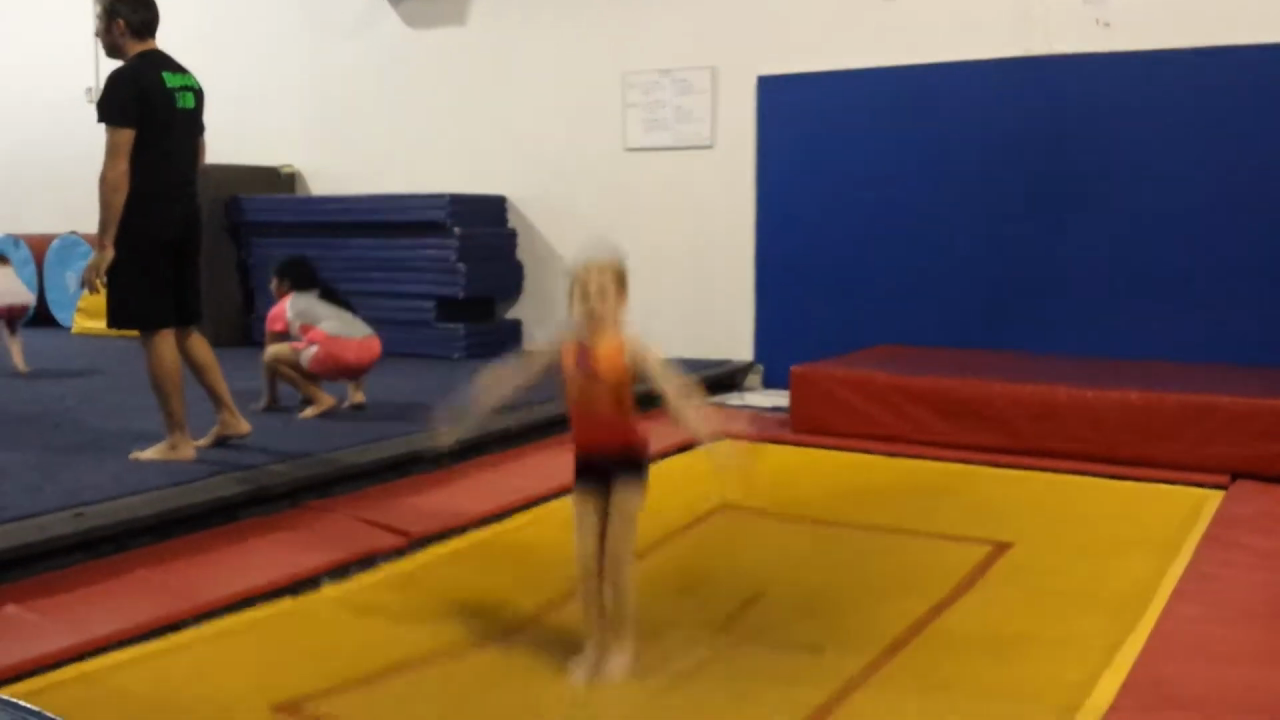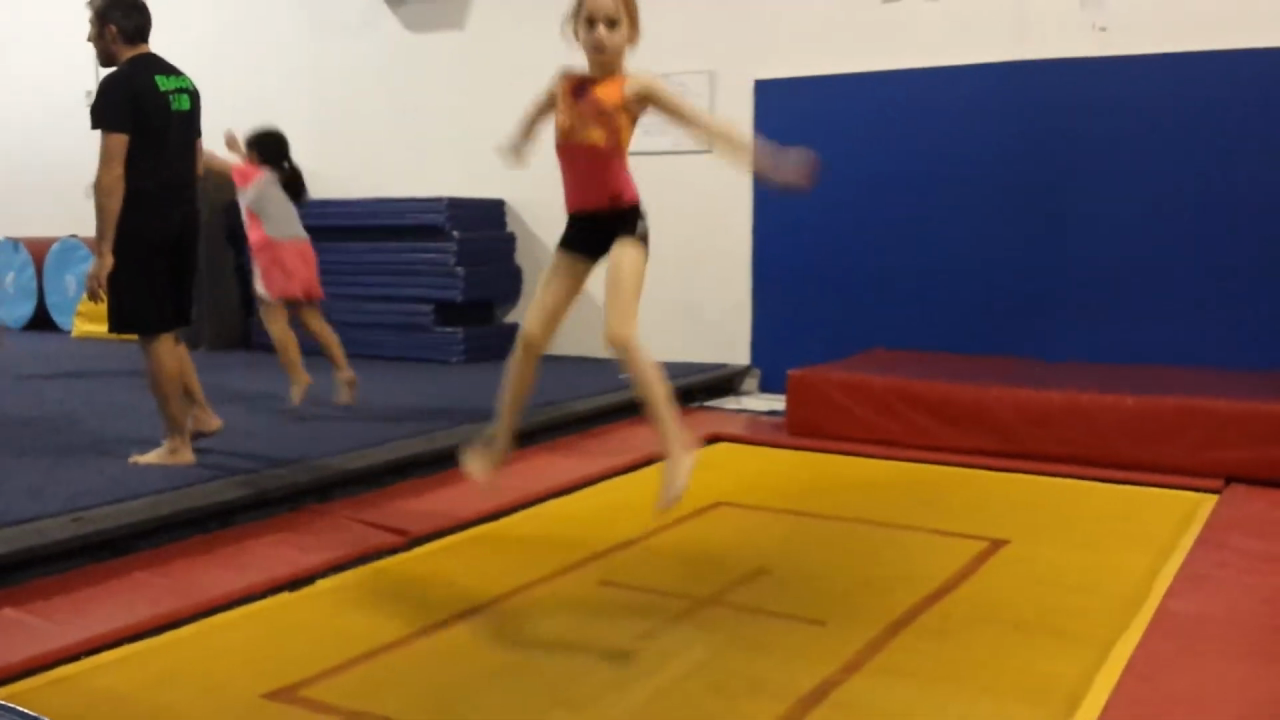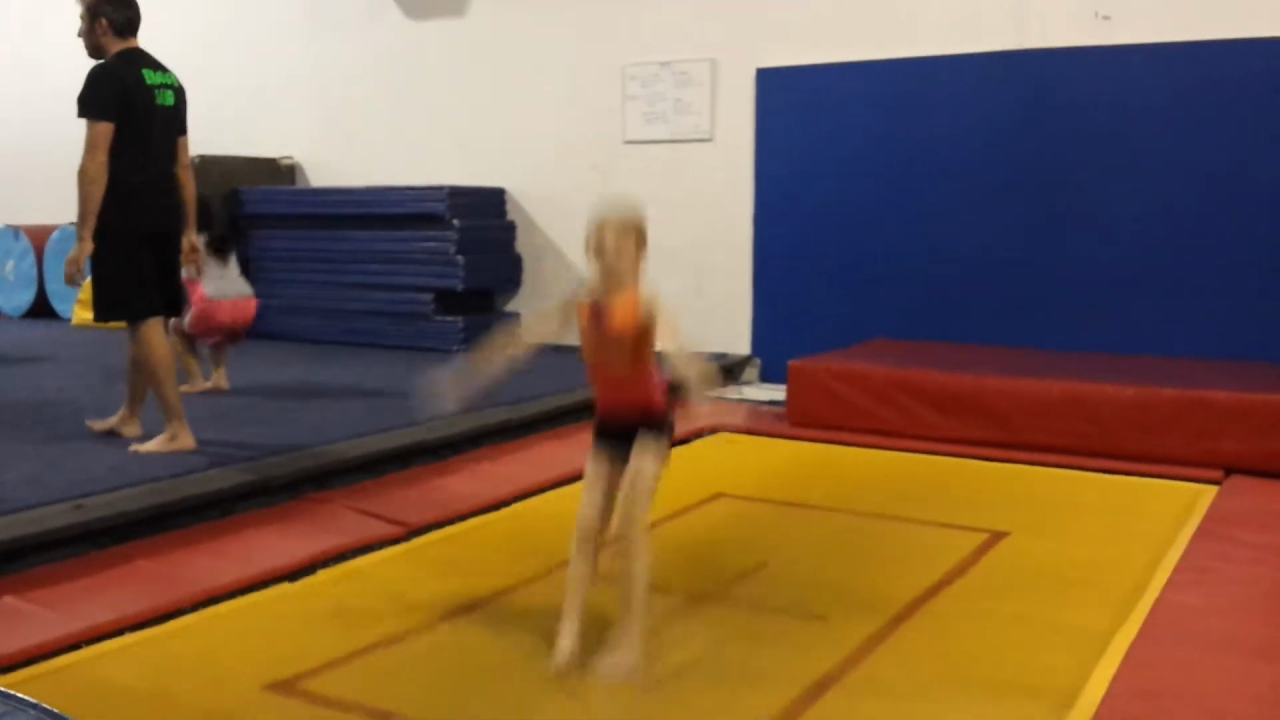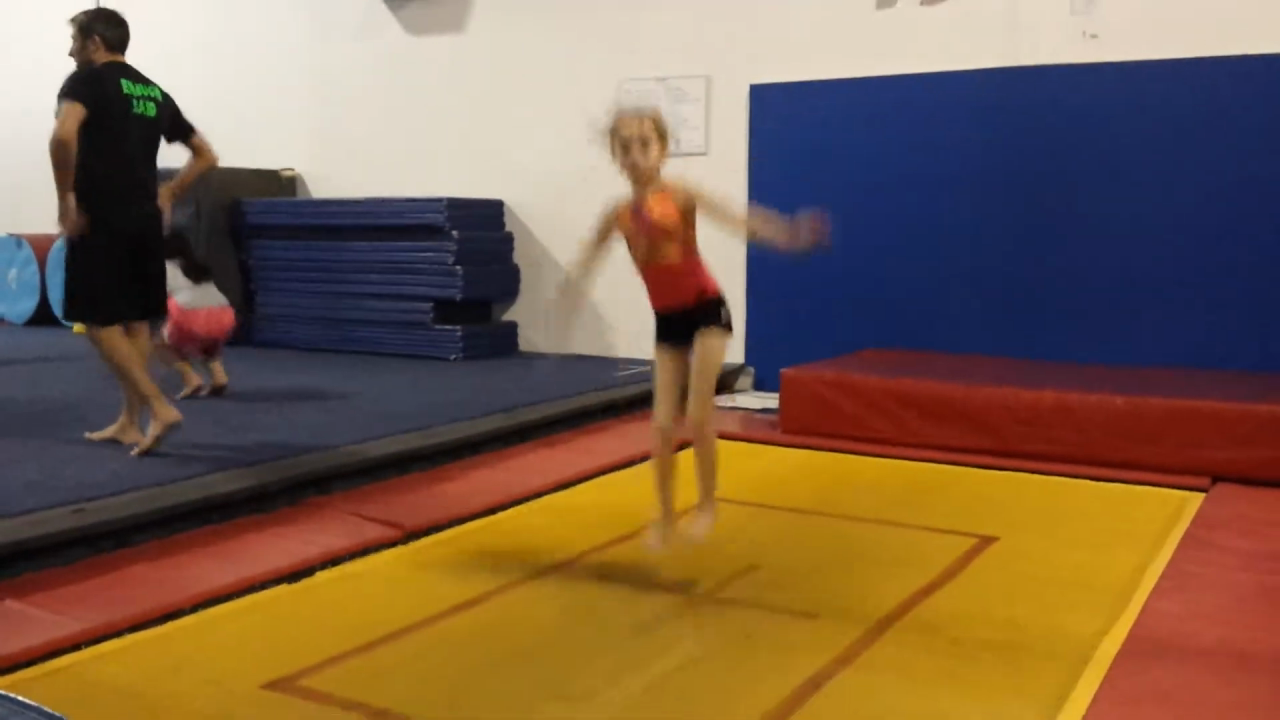
dt=0.5s
person 1, frame 1
left shoulder: (630, 349)
right shoulder: (563, 348)
left elbow: (673, 388)
right elbow: (506, 377)
left wrist: (707, 430)
right wrist: (462, 415)
left hip: (625, 460)
right hip: (587, 461)
left knee: (615, 565)
right knee: (585, 564)
left ankle: (621, 642)
right ankle: (595, 645)
person 1, frame 2
left shoulder: (637, 88)
right shoulder: (564, 85)
left elbow: (704, 124)
right elbow: (533, 117)
left wrist: (763, 159)
right wrist: (518, 145)
left hip: (622, 220)
right hip: (578, 225)
left knee: (621, 336)
right knee: (531, 336)
left ankle: (679, 446)
right ankle: (498, 442)
person 1, frame 3
left shoulder: (647, 303)
right shoulder: (581, 303)
left elbow: (669, 337)
right elbow: (527, 335)
left wrist: (694, 371)
right wrist: (470, 375)
left hip: (649, 421)
right hip: (607, 424)
left knee: (630, 530)
right knee: (585, 528)
left ankle: (630, 636)
right ankle: (570, 630)
person 1, frame 4
left shoulder: (682, 195)
right shoulder: (618, 213)
left elbow: (734, 217)
right elbow: (588, 259)
left wrist: (785, 234)
right wrist: (570, 290)
left hip: (705, 310)
right hip: (667, 320)
left knee: (697, 419)
right knee: (662, 428)
left ankle: (707, 504)
right ankle: (664, 517)
person 2, frame 1
left shoulder: (126, 81)
right shoulder: (186, 78)
left elbow: (117, 170)
left wrist: (105, 244)
left hip: (144, 224)
right hip: (184, 218)
left knee: (156, 331)
right knee: (183, 326)
left ankle: (178, 440)
right ankle: (230, 416)
person 2, frame 2
left shoulder: (119, 85)
right shoulder: (182, 81)
left elbow: (112, 175)
left wrist: (104, 251)
left hip: (142, 228)
right hip: (183, 222)
left knee: (154, 335)
right knee: (168, 329)
left ankle: (177, 445)
right ankle: (201, 413)
person 2, frame 3
left shoulder: (107, 76)
right shoulder: (168, 79)
left elbow: (96, 162)
left wrist: (84, 236)
right wrist: (188, 227)
left hip: (124, 218)
right hip: (164, 216)
left knee: (145, 322)
right knee: (145, 320)
left ankle: (178, 430)
right ankle: (128, 416)
person 2, frame 4
left shoulder: (88, 80)
right shoulder: (155, 93)
left elbow: (63, 134)
right elbow: (205, 155)
left wrist: (67, 199)
right wrist: (169, 194)
left hip: (101, 220)
right hip: (145, 219)
left knee: (100, 325)
right knee: (136, 324)
left ankle: (160, 408)
right ankle: (130, 422)
person 3, frame 1
left shoulder: (281, 309)
right shoulder: (322, 298)
left elbow: (269, 351)
left wrist: (270, 396)
left hip: (337, 349)
left knee: (273, 356)
left ankle: (322, 400)
right ankle: (357, 393)
person 3, frame 2
left shoulder: (249, 174)
right shoulder: (284, 177)
left elbow: (213, 163)
right wrist: (236, 149)
left hip: (274, 250)
right hip: (301, 248)
left knee: (275, 320)
right knee: (312, 317)
left ankle: (299, 379)
right ankle: (343, 370)
person 3, frame 3
right shoulder: (222, 244)
left hip: (214, 306)
right hip: (246, 305)
left knee: (177, 327)
right knee: (217, 333)
left ankle: (195, 379)
right ankle: (220, 377)
person 3, frame 4
right shoulder: (198, 268)
left hip: (191, 317)
right hip: (224, 315)
left knee: (164, 344)
right knee: (207, 346)
left ankle: (191, 379)
right ankle: (219, 377)
